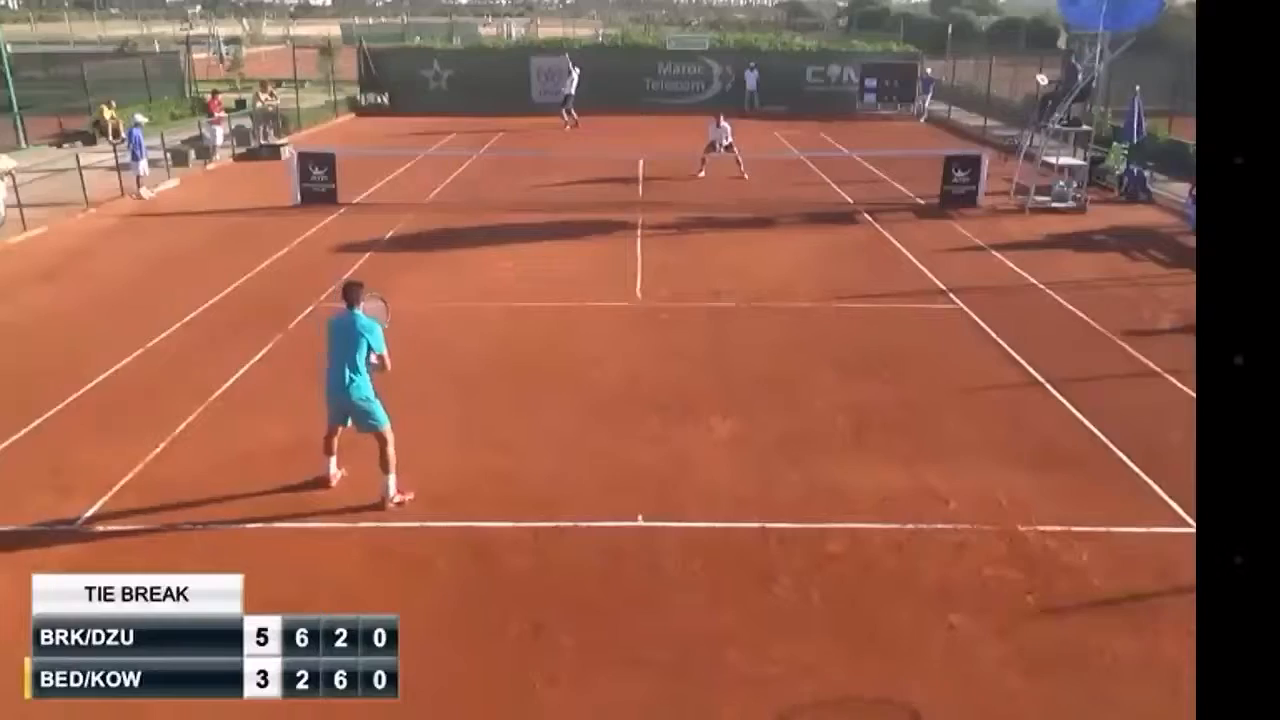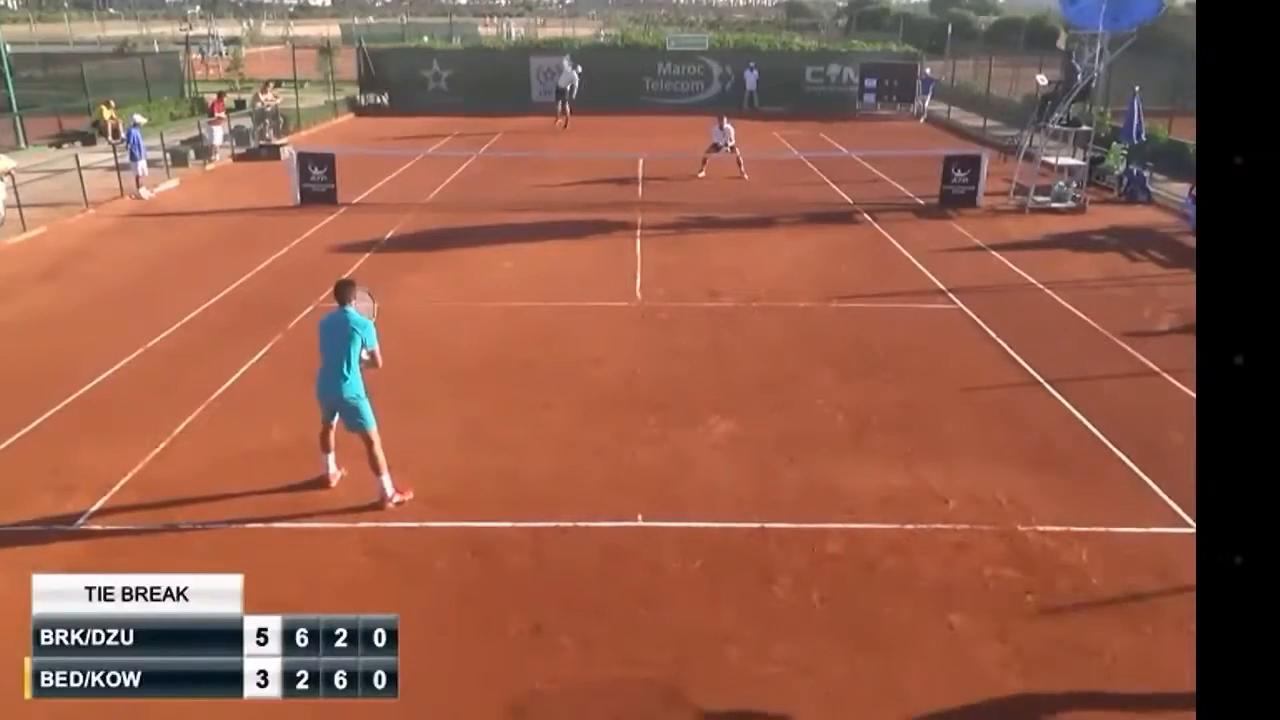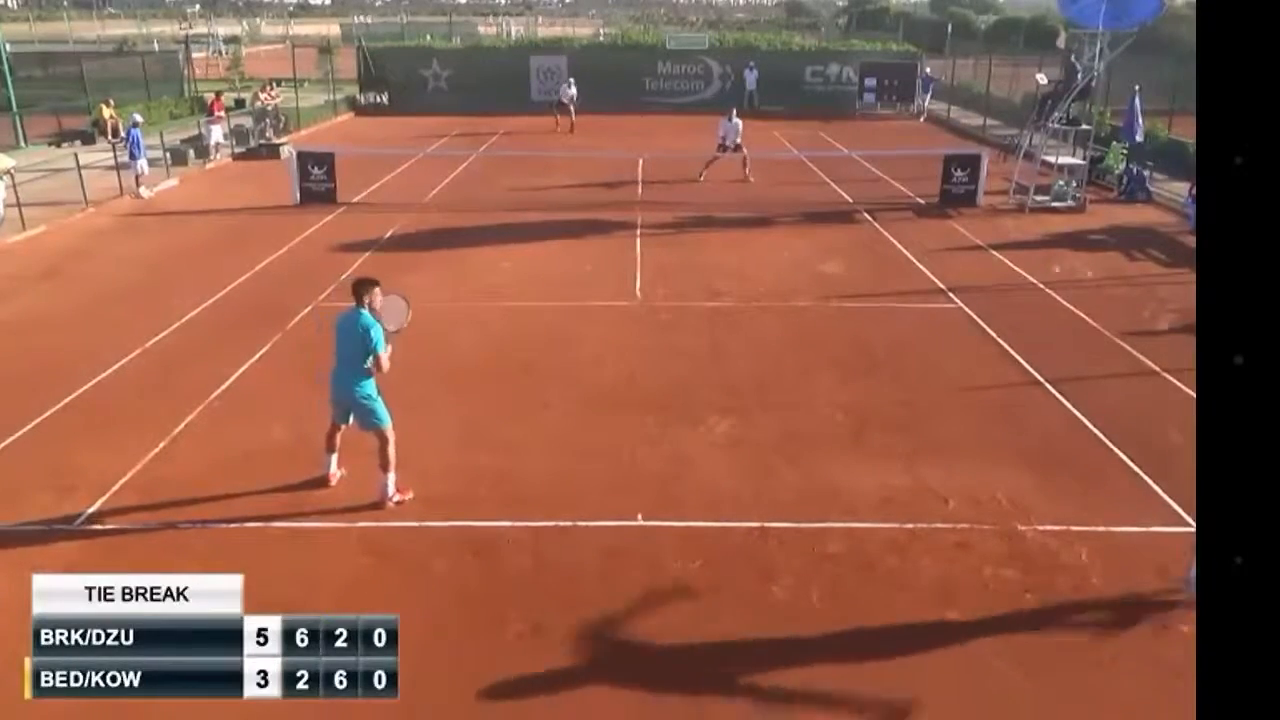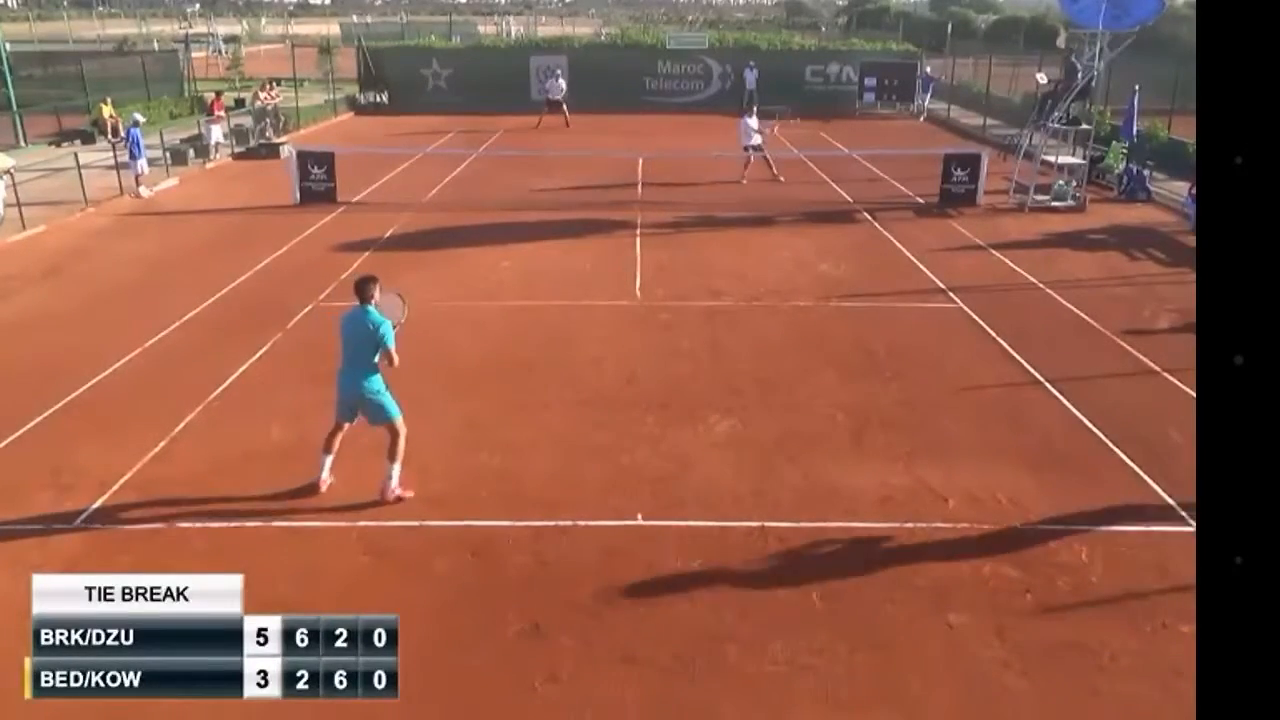
dt=0.7s
person 1, frame 1
left shoulder: (333, 323)
right shoulder: (371, 327)
right elbow: (385, 366)
left hip: (334, 390)
right hip: (359, 393)
left knee: (332, 432)
right knee: (386, 439)
left ankle: (332, 473)
right ankle: (391, 494)
person 1, frame 2
left shoulder: (324, 322)
right shoulder: (363, 324)
right elbow: (377, 362)
left hip: (324, 387)
right hip: (349, 391)
left knee: (328, 426)
right knee: (372, 441)
left ankle: (331, 472)
right ankle: (388, 493)
person 1, frame 3
left shoulder: (342, 319)
right shoulder: (372, 327)
right elbow: (381, 368)
left wrist: (380, 352)
right wrist: (387, 356)
left hip: (338, 386)
right hip: (361, 390)
left knee: (336, 427)
right knee: (387, 438)
left ankle: (332, 472)
right ankle: (390, 492)
person 1, frame 4
left shoulder: (347, 319)
right shoulder: (381, 323)
right elbow: (393, 362)
right wrist: (391, 351)
left hip: (346, 384)
right hip: (369, 386)
left knee: (339, 428)
right knee: (398, 431)
left ankle: (323, 477)
right ankle: (391, 487)
